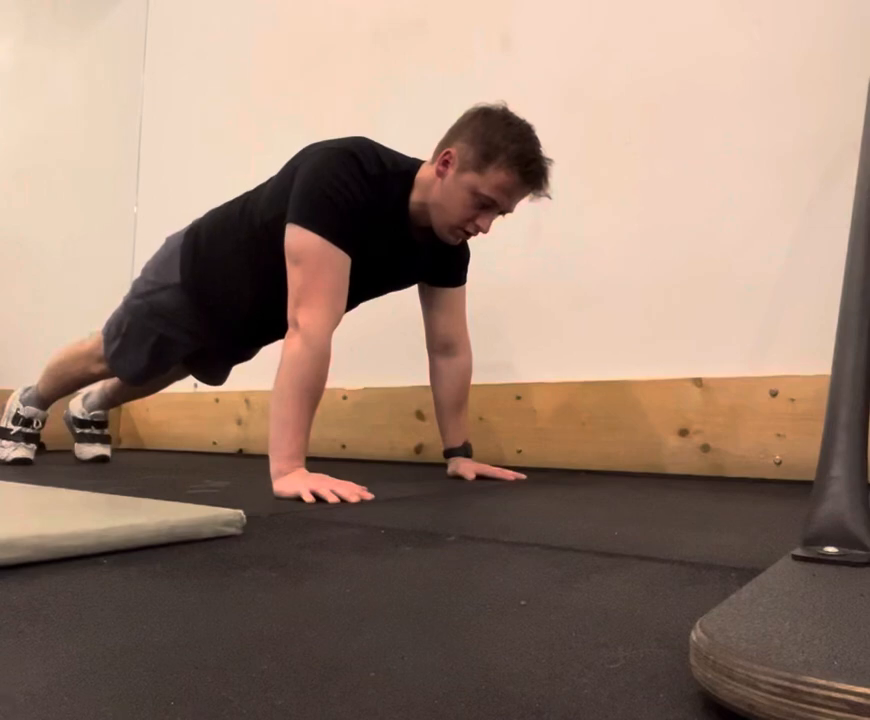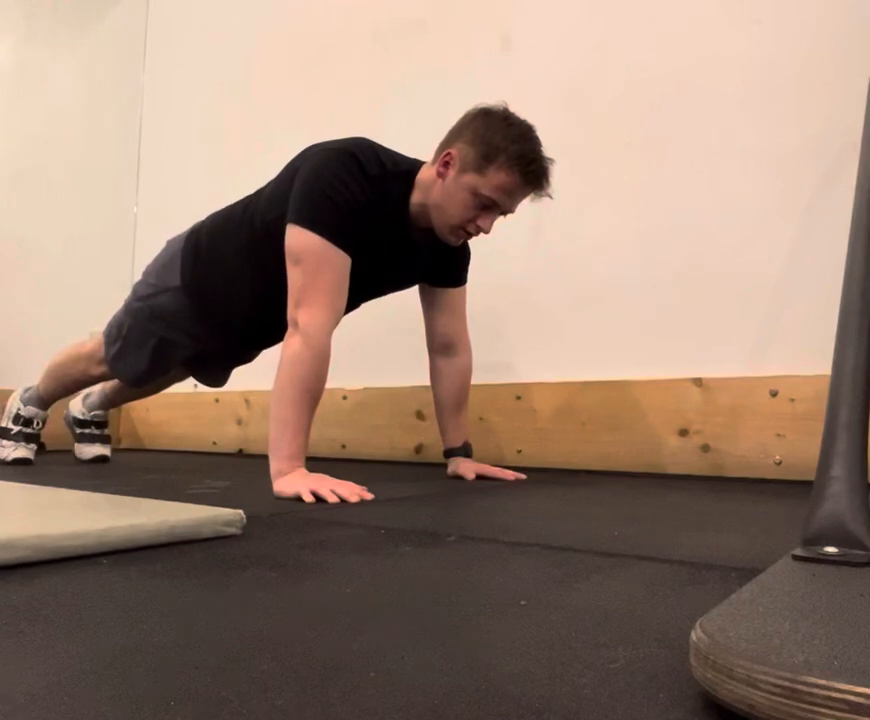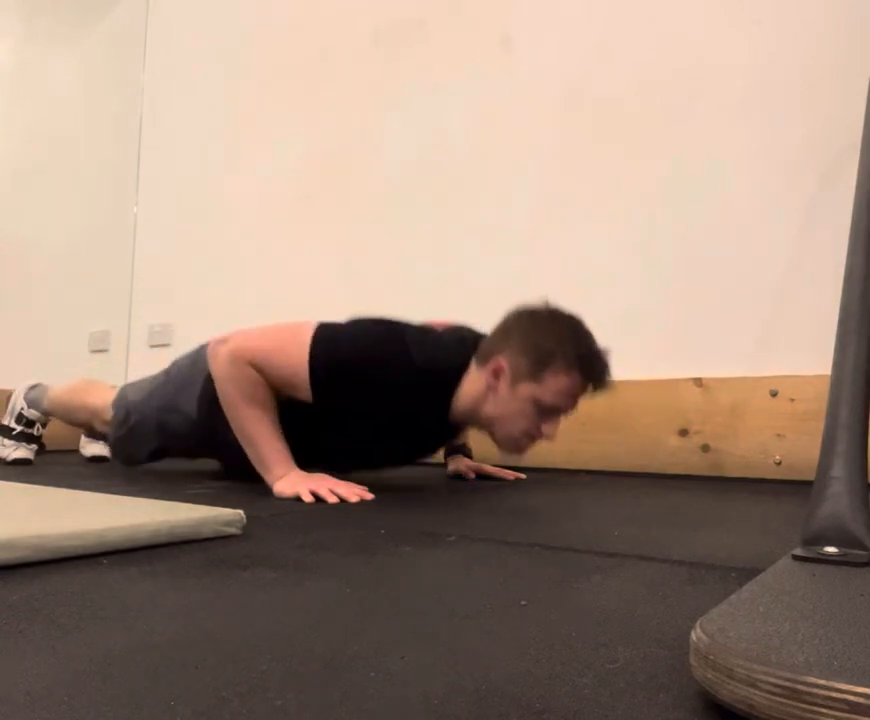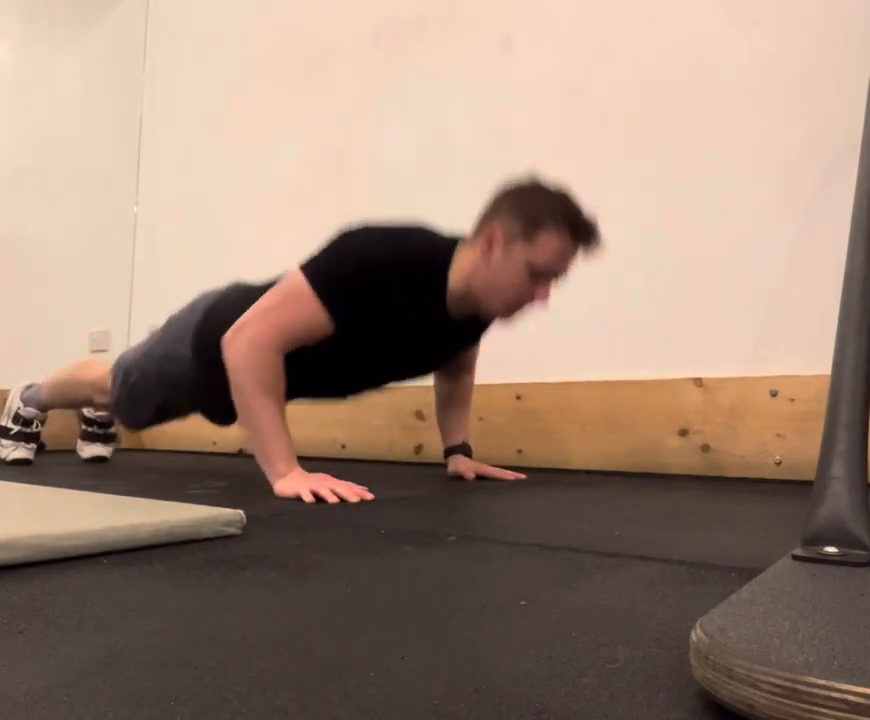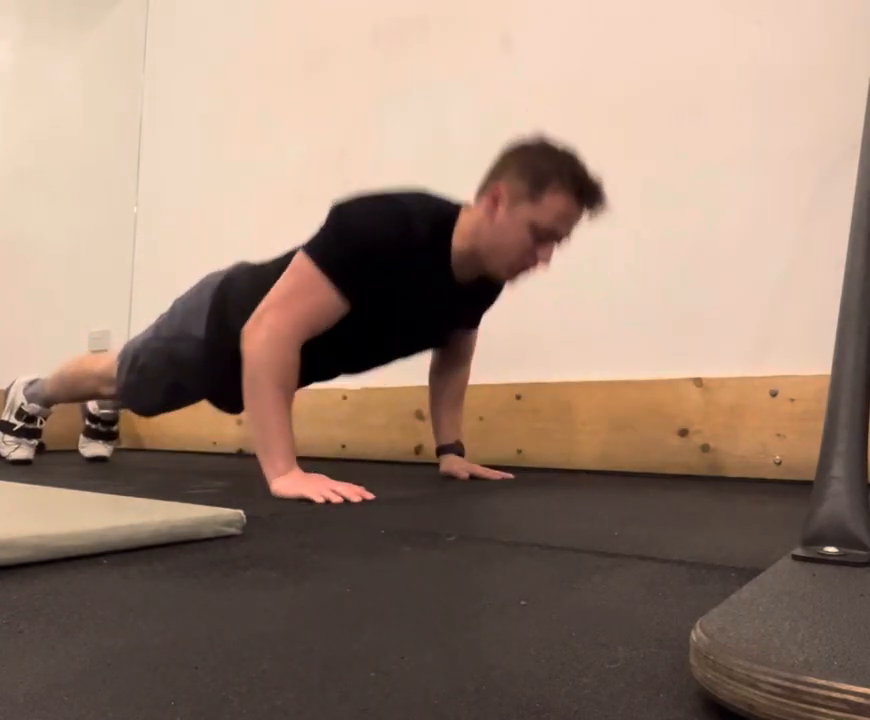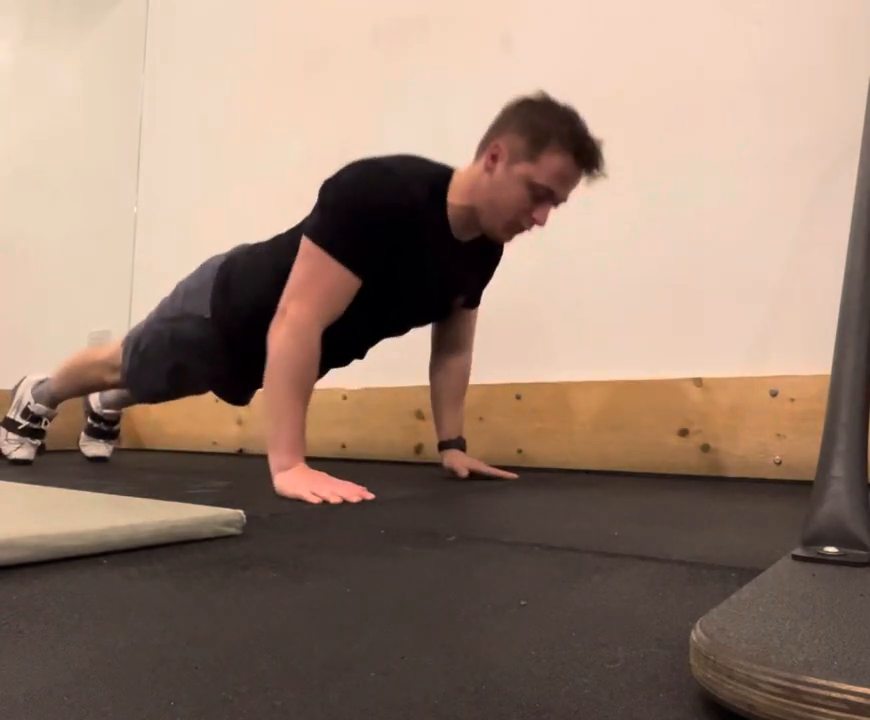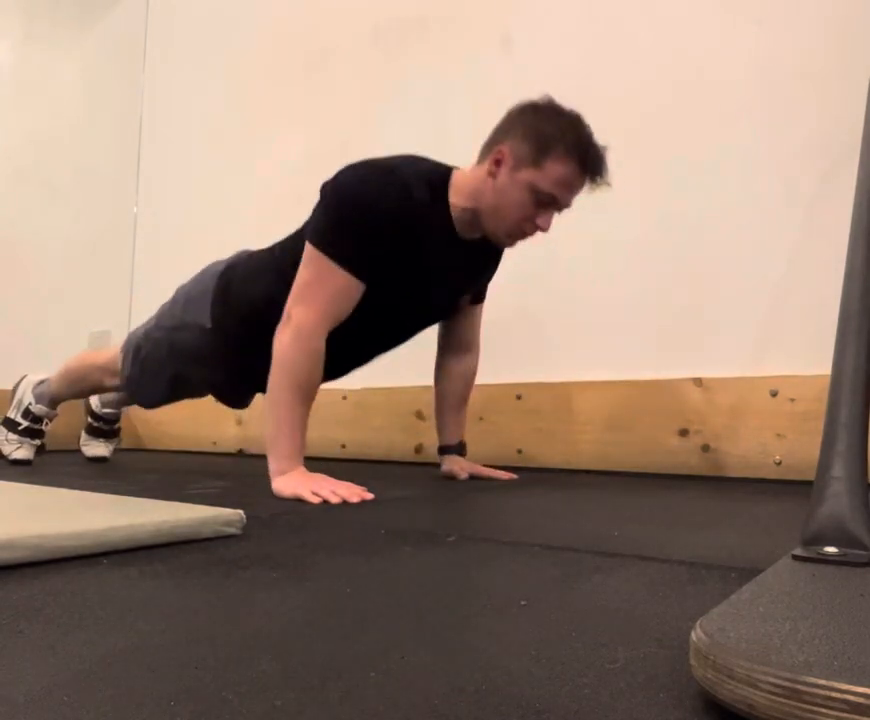
dt=0.7s
person 1, frame 1
left shoulder: (446, 238)
right shoulder: (341, 175)
left elbow: (449, 348)
right elbow: (310, 328)
left wrist: (458, 452)
right wrist: (287, 469)
left hip: (245, 320)
right hip: (193, 278)
left knee: (157, 377)
right knee: (111, 358)
left ankle: (89, 411)
person 1, frame 2
left shoulder: (446, 239)
right shoulder: (343, 176)
left elbow: (449, 347)
right elbow: (309, 328)
left wrist: (458, 452)
right wrist: (287, 469)
left hip: (245, 323)
right hip: (194, 281)
left knee: (156, 378)
right knee: (111, 359)
left ankle: (90, 411)
person 1, frame 3
left shoulder: (469, 360)
right shoulder: (387, 366)
right elbow: (227, 353)
left wrist: (457, 450)
right wrist: (283, 472)
left hip: (268, 391)
right hip: (214, 395)
right knee: (121, 420)
left ankle: (90, 416)
person 1, frame 4
left shoulder: (478, 299)
right shoulder: (381, 265)
left elbow: (456, 371)
right elbow: (246, 342)
left wrist: (457, 451)
right wrist: (284, 471)
left hip: (252, 356)
right hip: (216, 339)
right knee: (117, 388)
left ankle: (97, 421)
person 1, frame 5
left shoulder: (483, 269)
right shoulder: (388, 231)
left elbow: (451, 352)
right elbow: (269, 334)
left wrist: (450, 450)
right wrist: (281, 471)
left hip: (265, 337)
right hip: (222, 321)
right knee: (125, 381)
left ankle: (100, 412)
person 1, frame 6
left shoulder: (483, 243)
right shoulder: (380, 194)
left elbow: (453, 342)
right elbow: (295, 326)
left wrist: (452, 445)
right wrist: (287, 466)
left hip: (269, 342)
right hip: (224, 305)
right knee: (128, 368)
left ankle: (106, 408)
person 1, frame 7
left shoulder: (486, 239)
right shoulder: (383, 194)
left elbow: (459, 342)
right elbow: (302, 332)
left wrist: (452, 447)
right wrist: (287, 470)
left hip: (268, 334)
right hip: (227, 309)
right knee: (130, 372)
left ankle: (101, 415)
